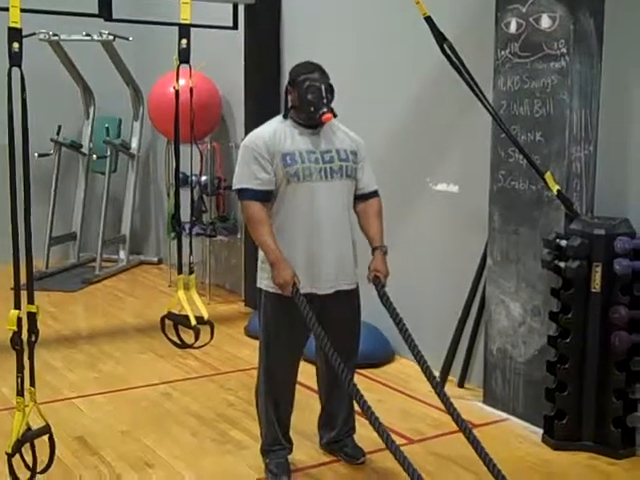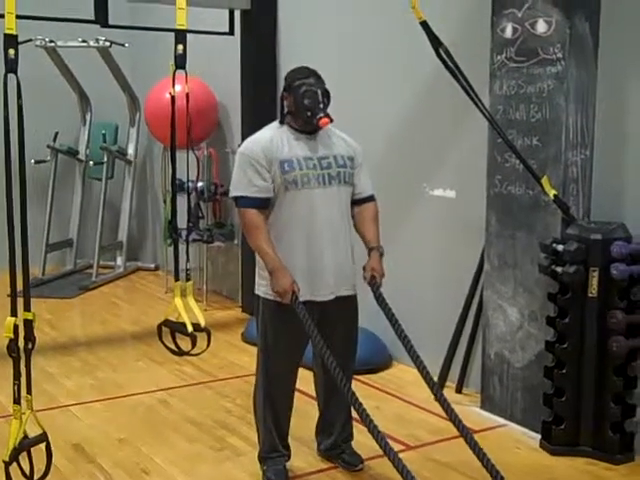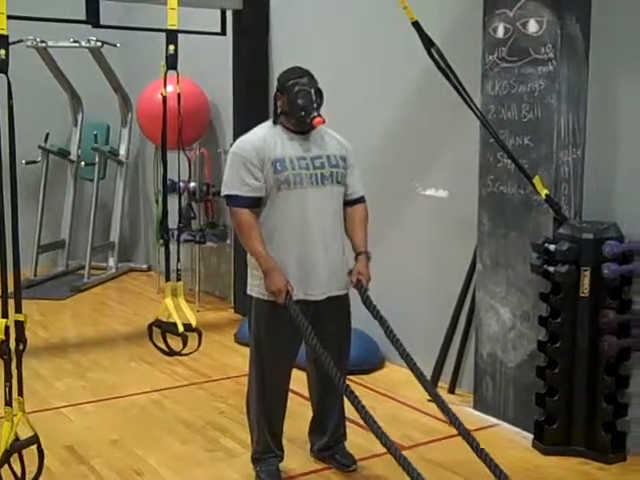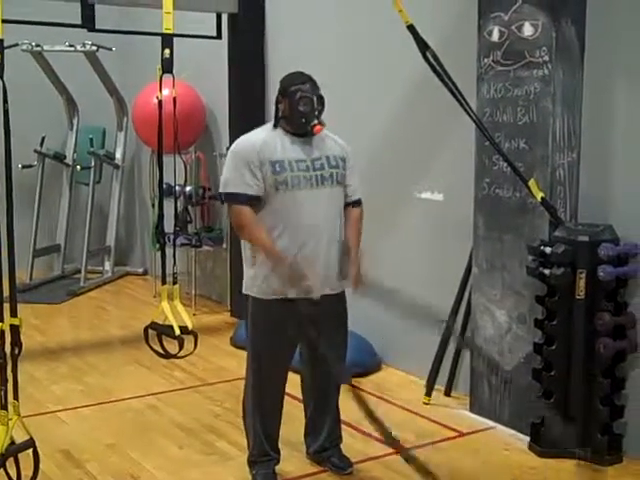
dt=0.5s
person 1, frame 1
left shoulder: (350, 141)
right shoulder: (264, 141)
left elbow: (367, 198)
right elbow: (253, 205)
left wrist: (378, 250)
right wrist: (277, 262)
left hip: (341, 278)
right hip: (287, 280)
left knee: (340, 362)
right knee: (278, 367)
left ankle: (337, 435)
person 1, frame 2
left shoulder: (346, 146)
right shoulder: (260, 147)
left elbow: (363, 203)
right elbow: (251, 213)
left wrist: (374, 250)
right wrist: (276, 269)
left hip: (340, 285)
right hip: (285, 287)
left knee: (338, 369)
right knee: (277, 374)
left ankle: (335, 441)
person 1, frame 3
left shoulder: (338, 146)
right shoulder: (253, 147)
left elbow: (354, 205)
right elbow: (242, 213)
left wrist: (361, 254)
right wrist: (270, 271)
left hip: (333, 284)
right hip: (277, 289)
left knee: (331, 369)
right knee: (270, 375)
left ankle: (328, 442)
person 1, frame 4
left shoulder: (338, 148)
right shoulder: (252, 147)
left elbow: (351, 204)
right elbow: (240, 211)
left wrist: (353, 251)
right wrist: (278, 257)
left hip: (328, 285)
right hip: (272, 287)
left knee: (327, 370)
right knee: (267, 375)
left ankle: (324, 444)
